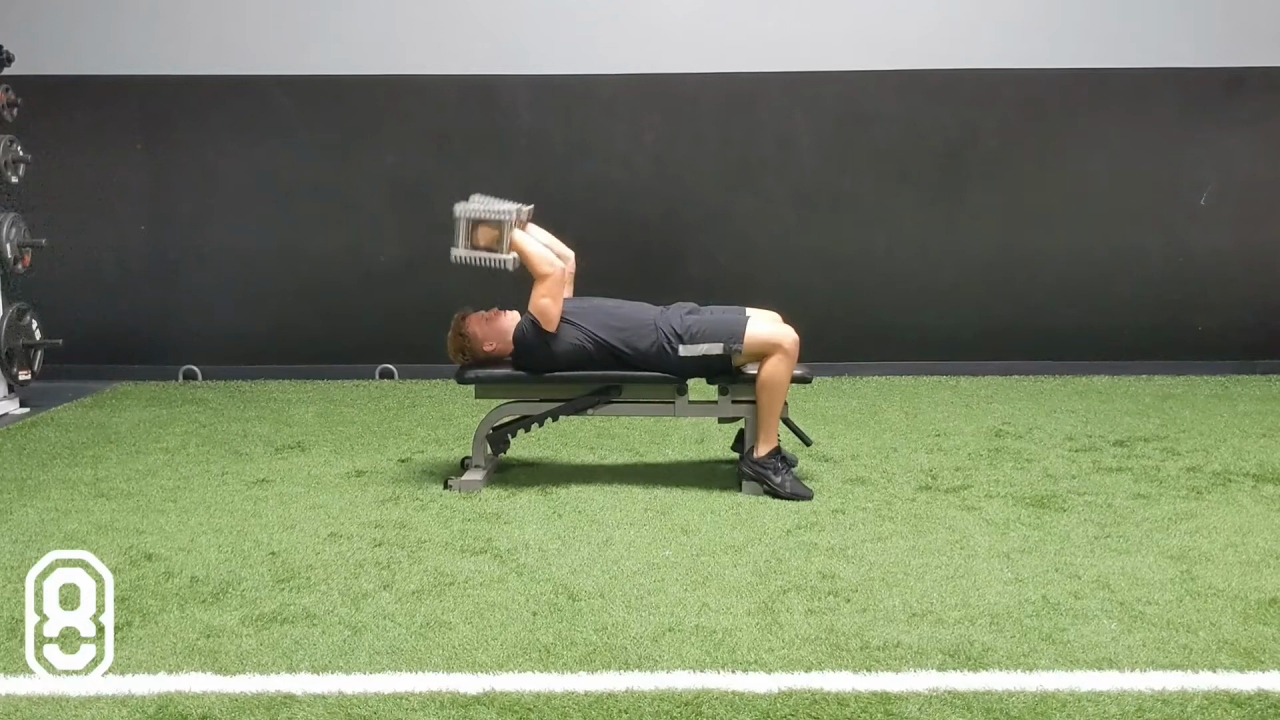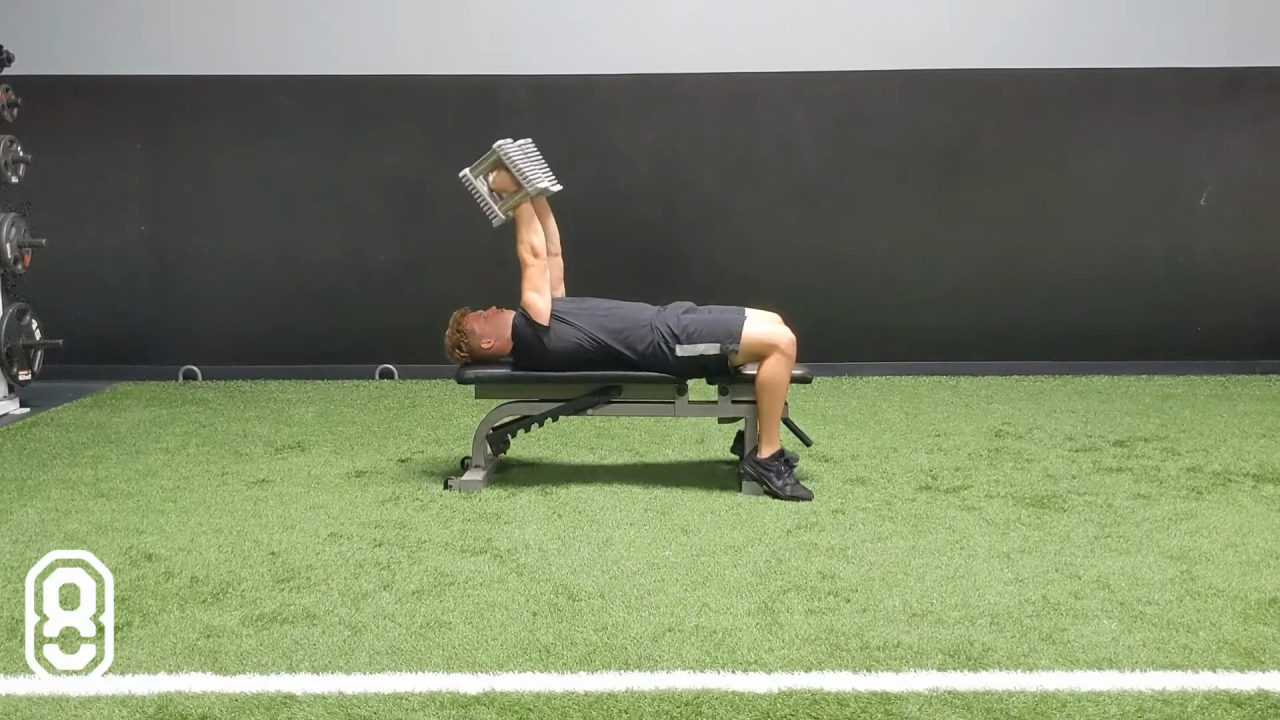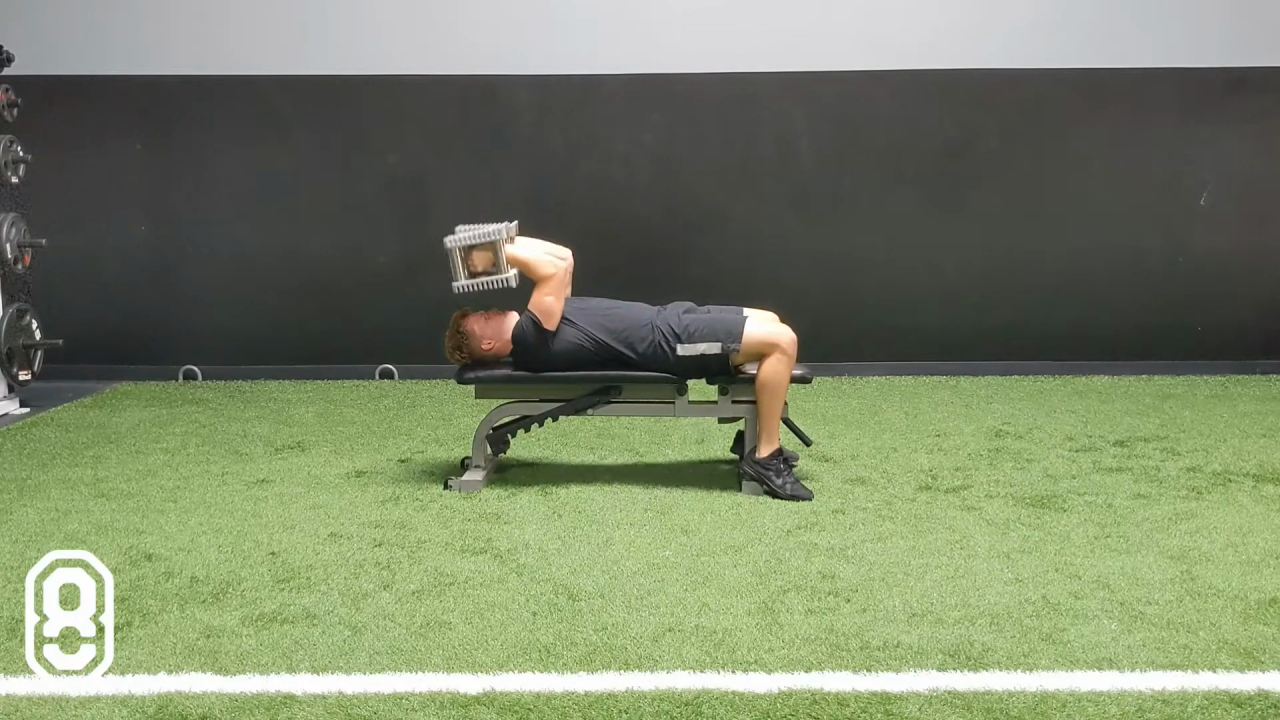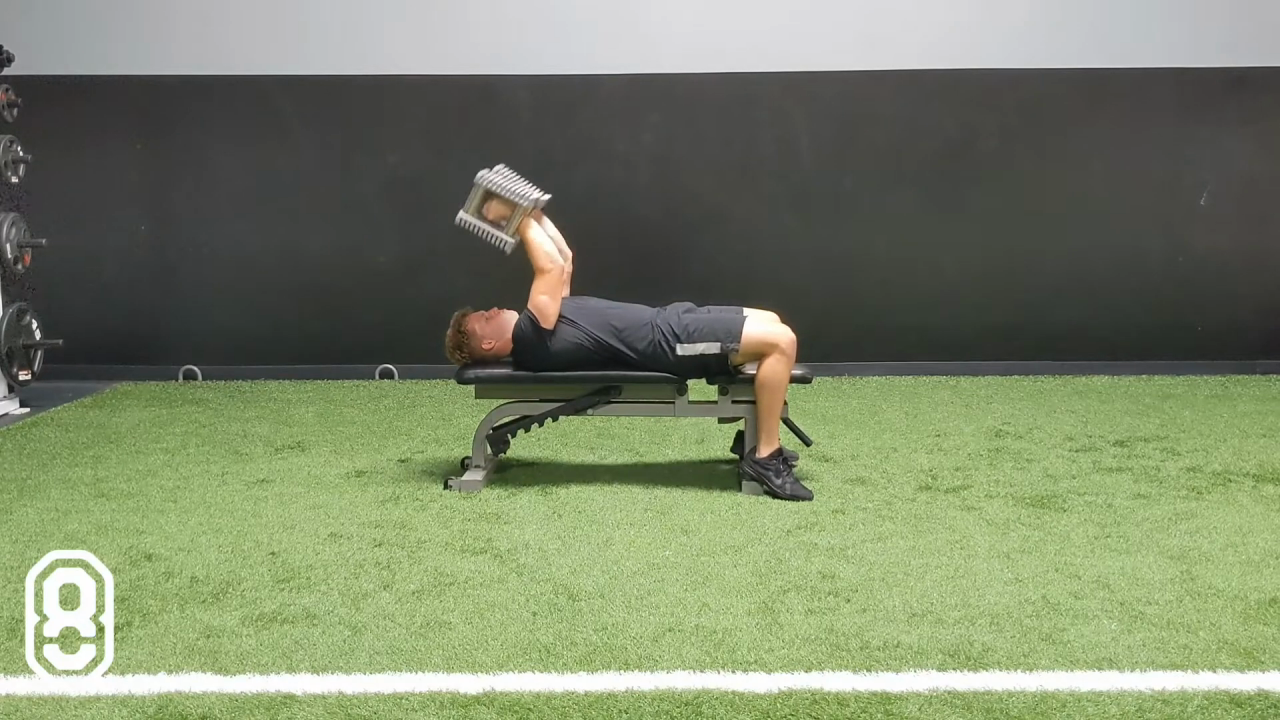
dt=0.7s
person 1, frame 1
left shoulder: (539, 328)
right shoulder: (530, 343)
left elbow: (566, 262)
right elbow: (551, 271)
left wrist: (517, 226)
right wrist: (505, 233)
left hip: (666, 323)
right hip: (667, 344)
left knee: (773, 324)
right knee: (783, 341)
left ankle: (761, 439)
right ankle: (763, 457)
person 1, frame 2
left shoulder: (534, 324)
right shoulder: (530, 340)
left elbow: (552, 257)
right elbow: (534, 258)
left wrist: (533, 194)
right wrist: (516, 192)
left hip: (666, 320)
right hip: (666, 342)
left knee: (772, 324)
right knee: (780, 343)
left ankle: (763, 435)
right ankle: (766, 457)
person 1, frame 3
left shoulder: (532, 328)
right shoulder: (530, 342)
left elbow: (564, 257)
right elbow: (556, 270)
left wrist: (504, 245)
right wrist: (498, 253)
left hip: (665, 322)
right hip: (667, 341)
left knee: (770, 325)
right knee: (781, 341)
left ankle: (762, 440)
right ankle: (765, 459)
person 1, frame 4
left shoulder: (533, 328)
right shoulder: (530, 340)
left elbow: (563, 261)
right elbow: (551, 266)
left wrist: (527, 210)
right wrist: (517, 216)
left hip: (664, 321)
right hip: (666, 342)
left knee: (770, 323)
right knee: (780, 341)
left ankle: (761, 437)
right ankle: (765, 458)
